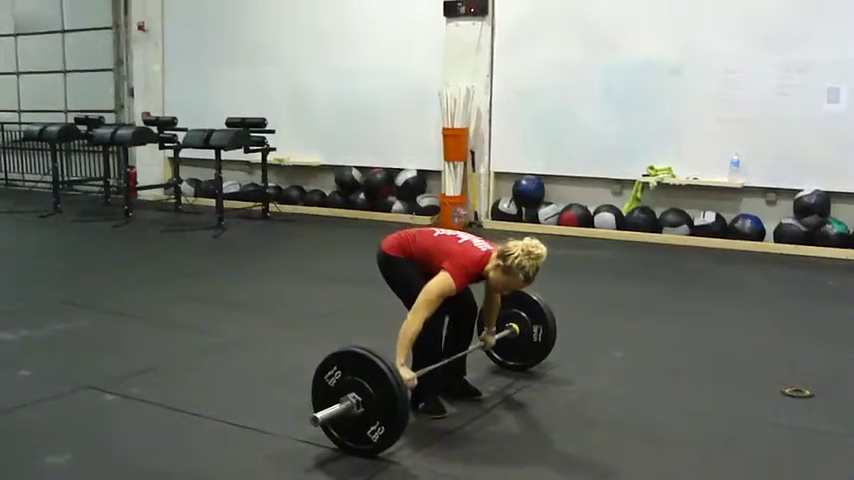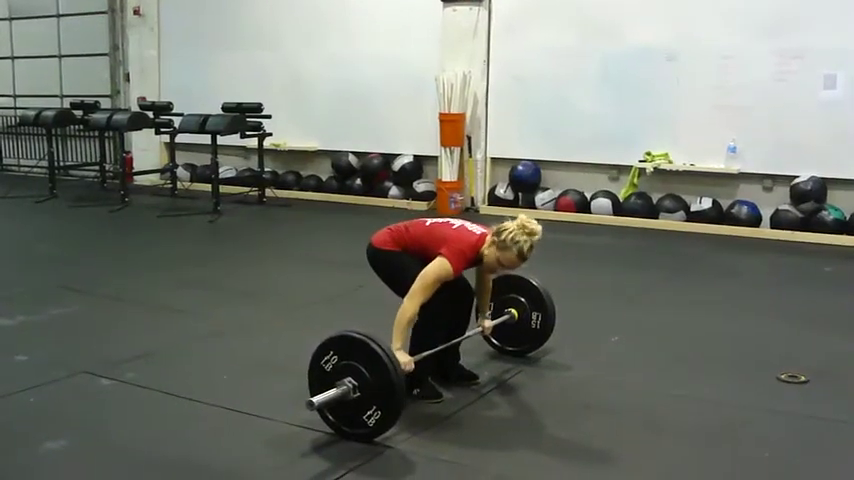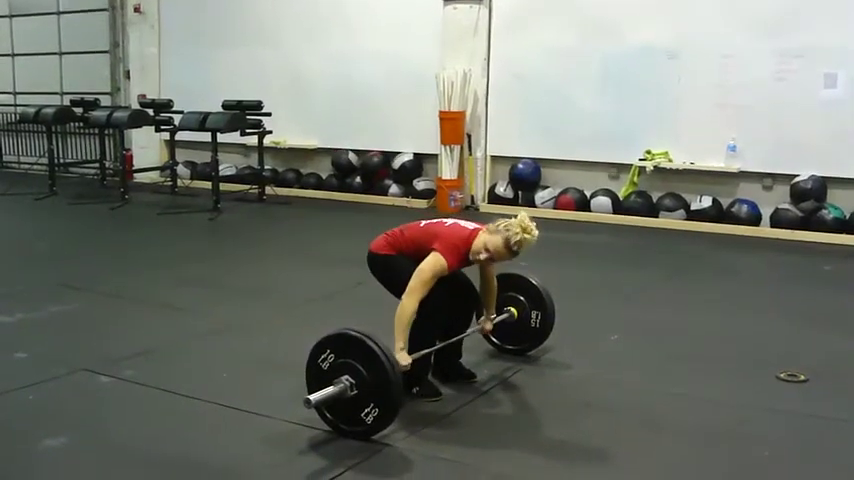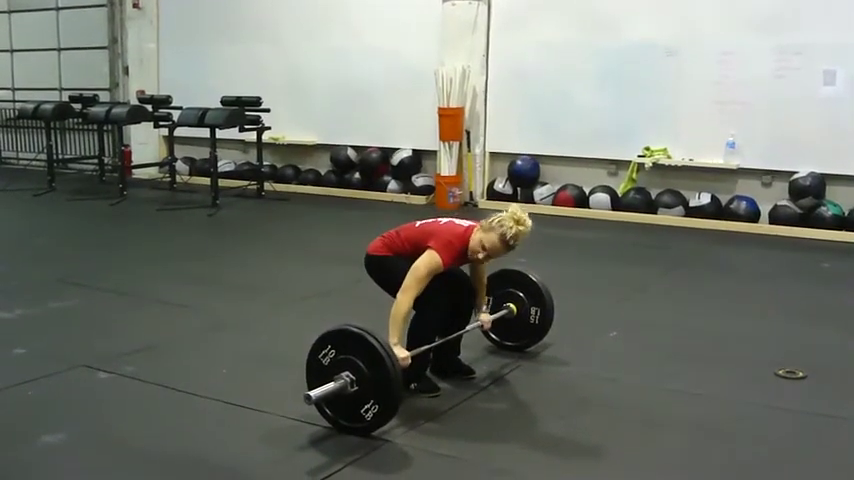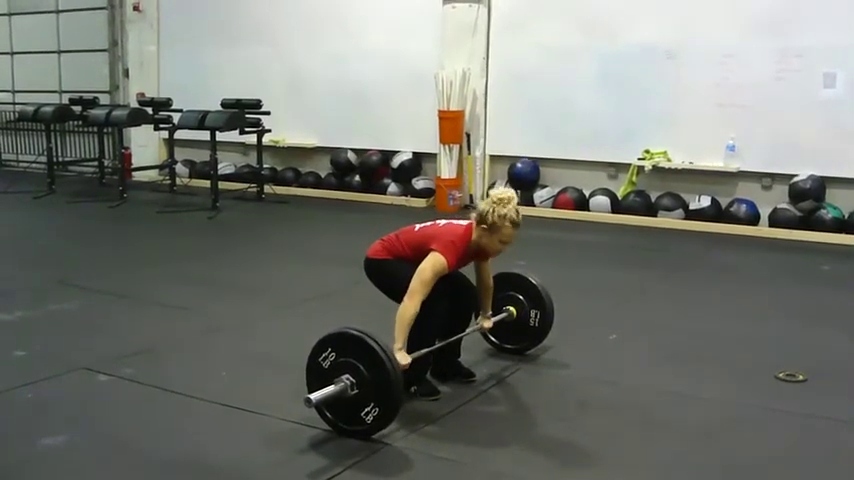
dt=0.4s
person 1, frame 1
left shoulder: (496, 259)
right shoulder: (463, 267)
left elbow: (492, 297)
right elbow: (416, 316)
left wrist: (490, 331)
right wrist: (401, 366)
left hip: (423, 254)
right hip: (396, 255)
left knee: (466, 309)
right knee: (433, 316)
left ankle: (451, 381)
right ankle: (422, 395)
person 1, frame 2
left shoulder: (487, 243)
right shoulder: (460, 251)
left elbow: (484, 279)
right elbow: (412, 301)
left wrist: (483, 316)
right wrist: (397, 351)
left hip: (414, 249)
right hip: (386, 249)
left knee: (463, 295)
right knee: (435, 304)
left ankle: (446, 366)
right ankle: (415, 380)
person 1, frame 3
left shoulder: (485, 240)
right shoulder: (453, 246)
left elbow: (489, 282)
right elbow: (411, 298)
left wrist: (489, 317)
right wrist: (399, 350)
left hip: (415, 254)
right hip: (385, 254)
left knee: (467, 296)
right knee: (435, 304)
left ankle: (447, 364)
right ankle: (413, 377)
person 1, frame 4
left shoulder: (481, 238)
right shoulder: (449, 243)
left elbow: (479, 280)
right elbow: (405, 295)
left wrist: (481, 310)
right wrist: (395, 345)
left hip: (413, 255)
right hip: (382, 256)
left knee: (465, 293)
right knee: (434, 301)
left ankle: (445, 361)
right ankle: (412, 374)
person 1, frame 5
left shoulder: (479, 238)
right shoulder: (452, 244)
left elbow: (485, 283)
right elbow: (412, 300)
left wrist: (485, 315)
right wrist: (398, 351)
left hip: (414, 259)
right hip: (382, 260)
left knee: (466, 296)
right knee: (435, 304)
left ankle: (445, 363)
right ankle: (411, 376)
